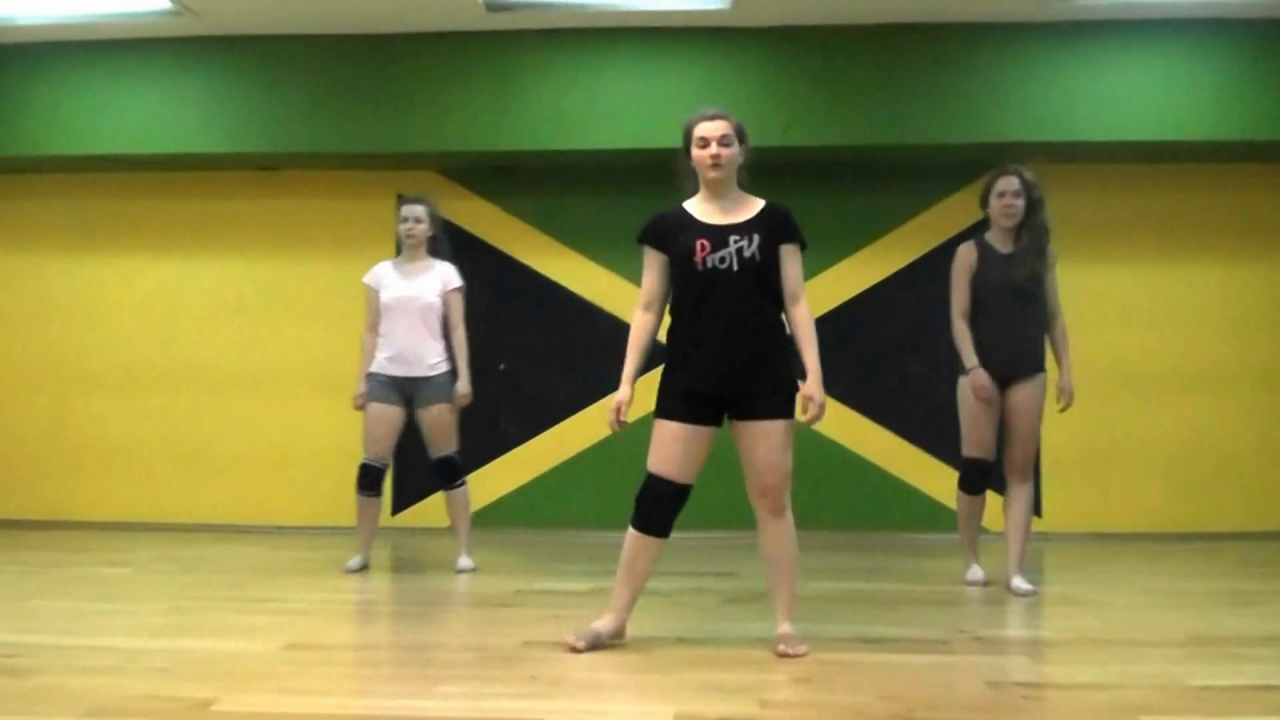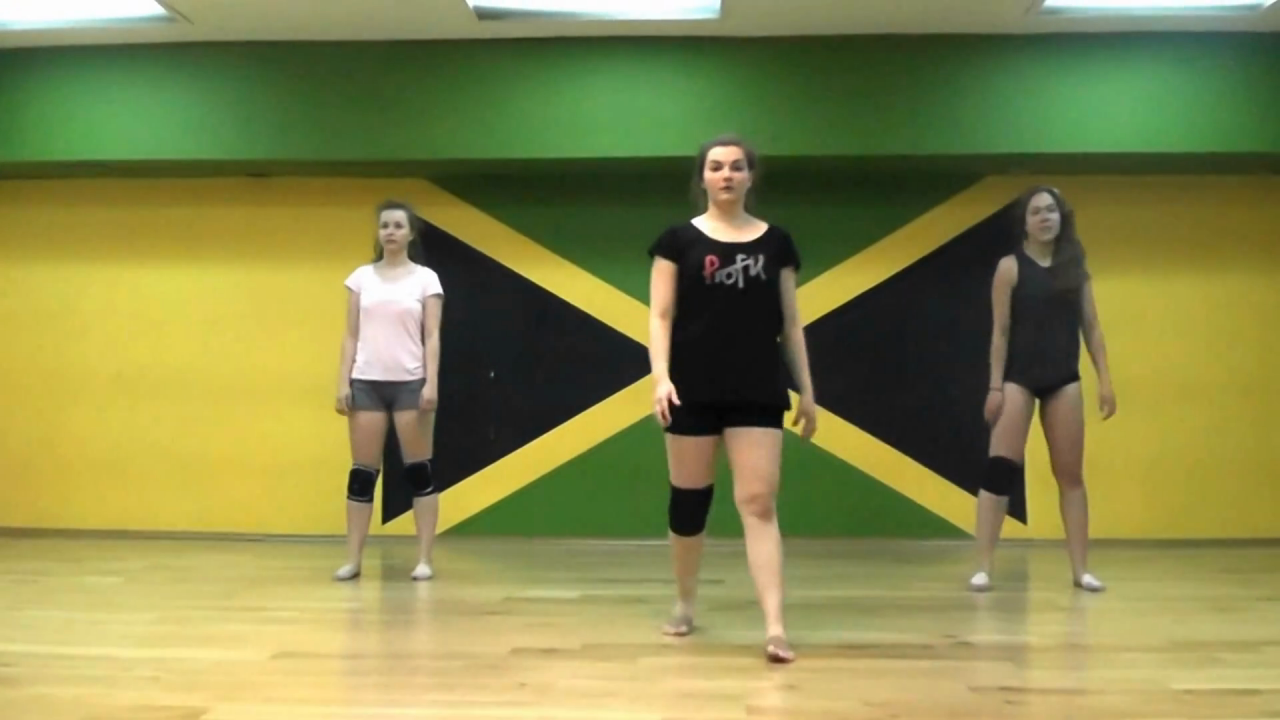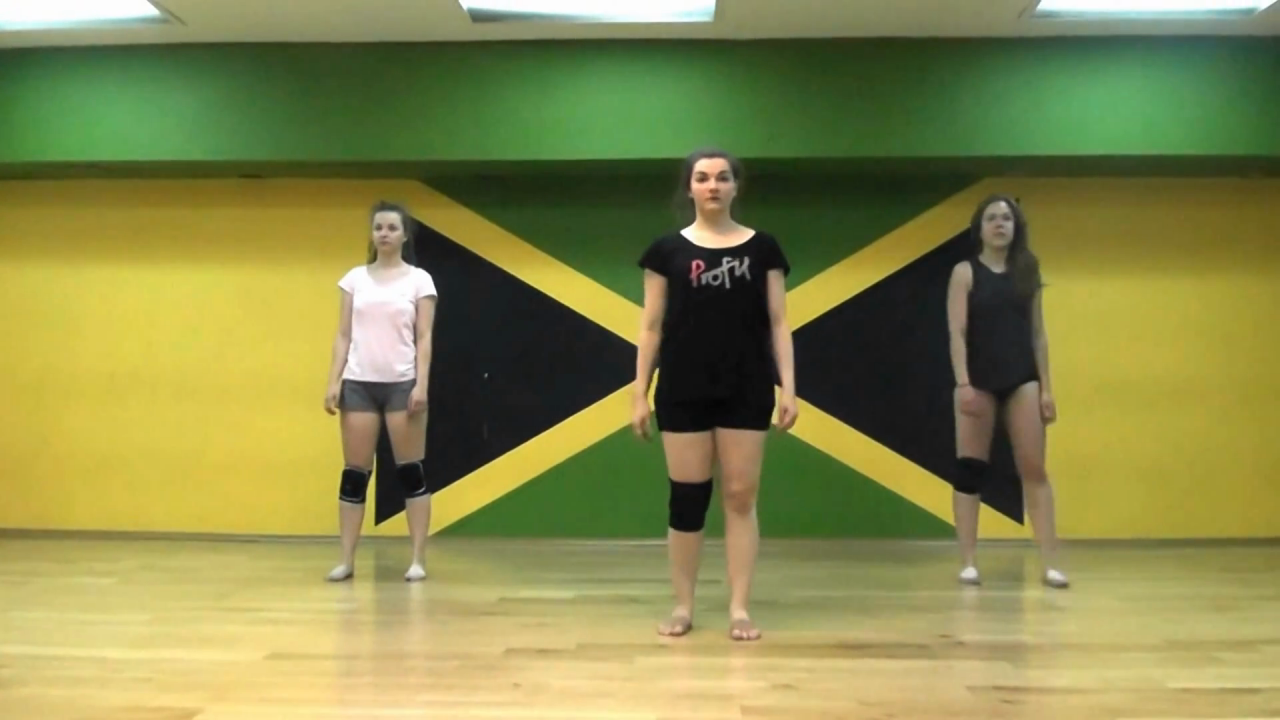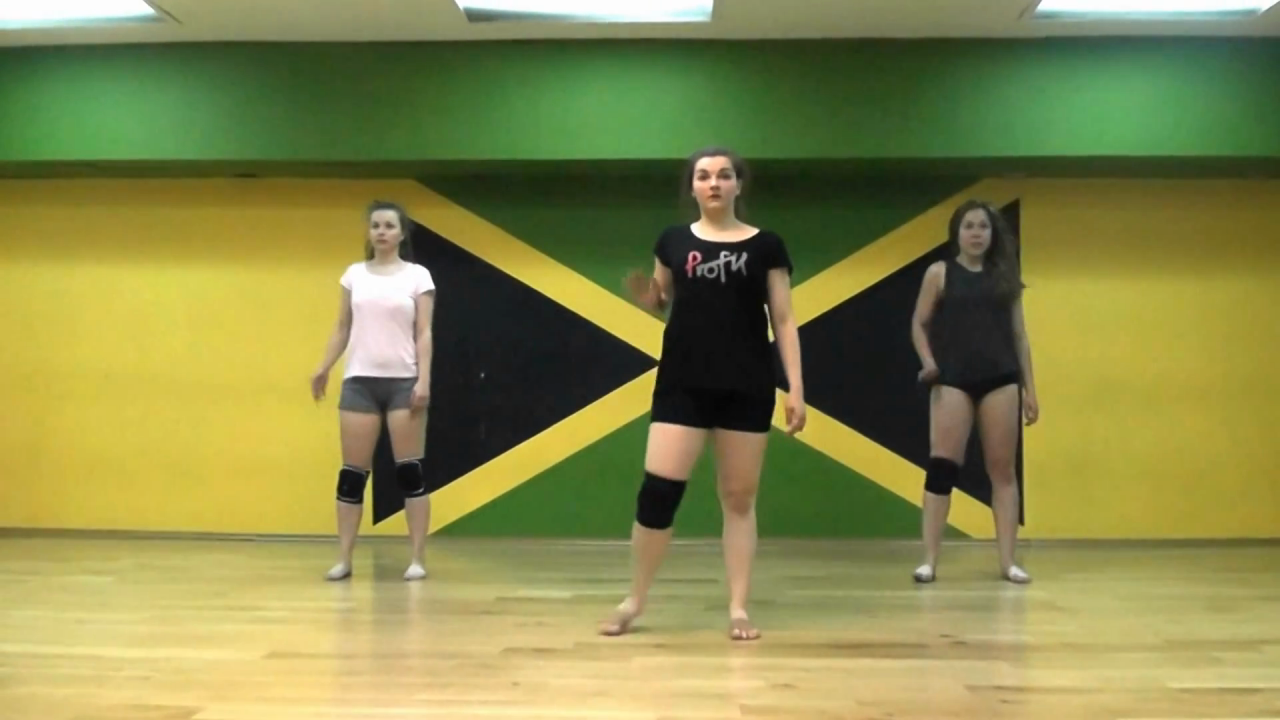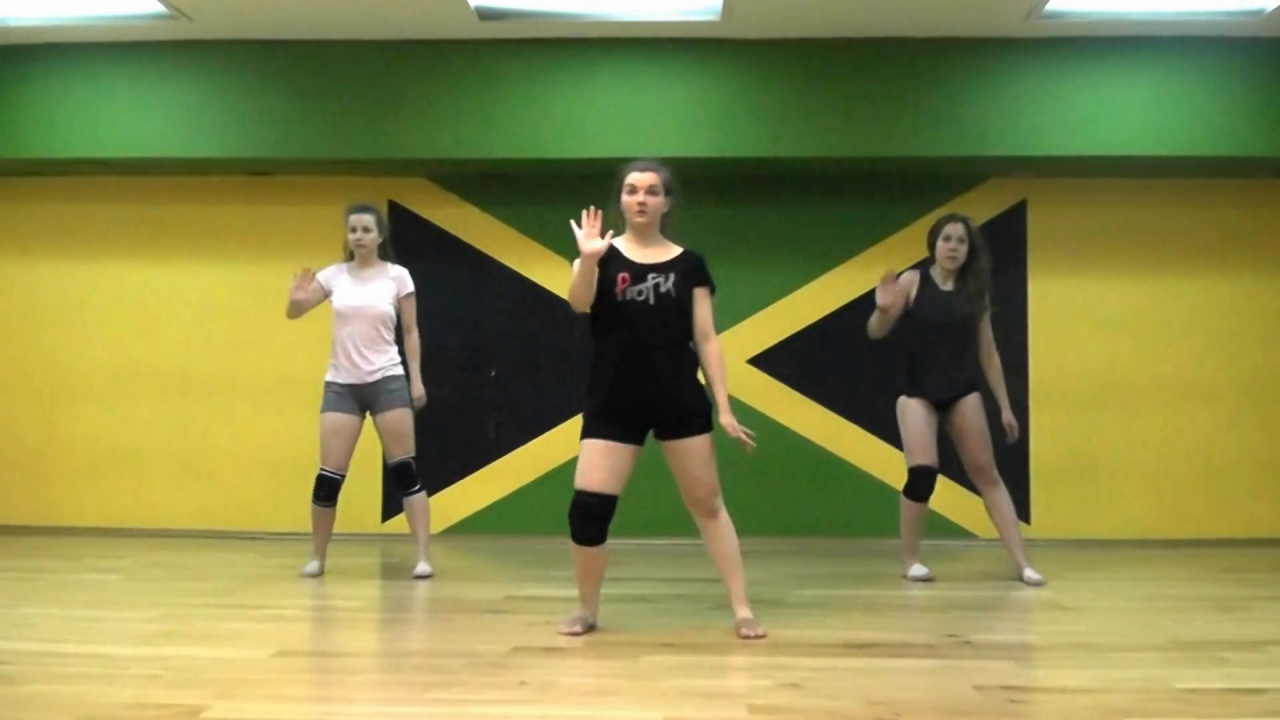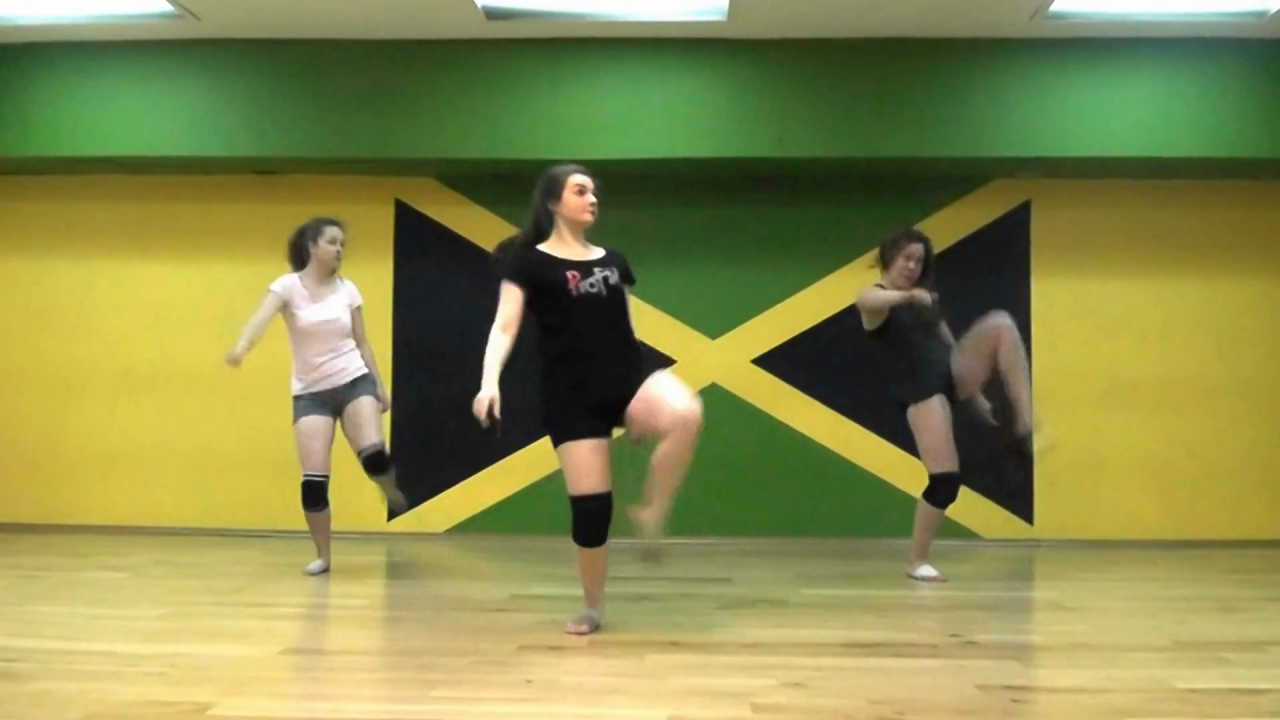
dt=0.7s
person 1, frame 1
left shoulder: (776, 219)
right shoulder: (669, 226)
left elbow: (796, 302)
right elbow: (649, 309)
left wrist: (813, 373)
right wrist: (626, 382)
left hip: (766, 380)
right hip: (690, 380)
left knee: (772, 498)
right knee: (659, 497)
left ankle: (785, 623)
right ankle: (614, 618)
person 1, frame 2
left shoulder: (776, 242)
right shoulder: (678, 239)
left elbow: (790, 322)
right elbow: (661, 316)
left wrist: (807, 389)
right wrist: (661, 377)
left hip: (757, 392)
right hip: (693, 389)
left knee: (759, 504)
right knee: (688, 501)
left ankle: (774, 627)
right ankle: (685, 604)
person 1, frame 3
left shoulder: (762, 247)
right shoulder: (667, 250)
left elbow: (778, 322)
right elbow: (652, 326)
left wrist: (788, 387)
right wrist: (640, 392)
left hip: (746, 390)
right hip: (683, 391)
left knee: (740, 496)
right knee: (687, 497)
left ankle: (740, 609)
right ankle: (683, 606)
person 1, frame 4
left shoulder: (766, 245)
right shoulder: (674, 241)
left elbow: (784, 320)
left wrist: (796, 387)
right wrist: (650, 294)
left hip: (747, 386)
right hip: (683, 383)
left knee: (739, 497)
right knee: (658, 490)
left ankle: (738, 608)
right ankle: (635, 598)
person 1, frame 5
left shoulder: (689, 263)
right shoulder: (603, 256)
left elbow: (705, 338)
right elbow: (580, 302)
left wrist: (724, 407)
right wrist: (589, 256)
left hip: (680, 401)
right hip: (611, 404)
left knee: (706, 502)
right knee: (587, 507)
left ankle: (742, 608)
right ankle: (588, 608)
person 1, frame 6
left shoulder: (613, 258)
right shoulder: (530, 262)
right elbow: (505, 325)
left wrist: (675, 400)
right wrist: (490, 382)
left hip: (629, 377)
right hip: (572, 398)
left knee: (685, 416)
right knee: (591, 508)
left ankle: (650, 513)
right ankle: (594, 608)
person 2, frame 1
left shoulder: (1039, 251)
right shoulder: (970, 253)
left elbow: (1053, 314)
right elbow: (959, 317)
left wrist: (1065, 370)
right wrist: (972, 367)
left hip: (1028, 371)
right hip: (982, 371)
left knee: (1020, 470)
right knee: (977, 465)
left ankle: (1015, 570)
right ankle: (972, 560)
person 2, frame 2
left shoulder: (1074, 266)
right shoulder: (1011, 267)
left elbow: (1091, 326)
right elbow: (1000, 331)
left wrist: (1105, 381)
right wrist: (994, 387)
left hip: (1063, 380)
right hip: (1018, 377)
left knee: (1070, 474)
right knee: (1001, 467)
left ankle: (1080, 568)
right ankle: (983, 566)
person 2, frame 3
left shoulder: (1028, 273)
right shoulder: (965, 272)
left elbow: (1037, 334)
right elbow: (957, 333)
left wrist: (1047, 388)
right wrist: (962, 383)
left hip: (1022, 380)
right hip: (978, 380)
left knee: (1034, 468)
right knee: (970, 467)
left ankle: (1049, 562)
right ankle: (969, 562)
person 2, frame 4
left shoulder: (1005, 275)
right shoulder: (940, 272)
left elbow: (1019, 335)
right elbow: (919, 324)
left wrist: (1029, 388)
right wrist: (928, 363)
left hip: (1000, 380)
right hip: (953, 380)
left knee: (1003, 469)
right knee: (943, 465)
left ankle: (1008, 560)
right ankle: (929, 560)
person 2, frame 5
left shoulder: (975, 291)
right shoulder: (912, 281)
left elbow: (988, 353)
right elbow: (875, 332)
left wrist: (1005, 407)
right wrist: (883, 309)
left hip: (963, 391)
right hip: (916, 391)
left knee: (986, 473)
right knee: (923, 471)
left ankle: (1022, 562)
right ankle: (910, 559)
person 2, frame 6
left shoulder: (926, 302)
right shoulder: (873, 298)
right elbow: (867, 299)
left wrist: (976, 392)
right wrist: (909, 294)
left hip: (952, 374)
right hip: (921, 392)
left knee: (1000, 324)
right knee: (945, 478)
left ankle: (1025, 423)
right ankle: (917, 560)
person 3, frame 1
left shoulder: (445, 273)
right shoulder: (380, 273)
left elbow: (456, 329)
right elbow: (370, 332)
left wrist: (463, 377)
right wrist: (361, 380)
left hip: (432, 377)
right hip: (386, 378)
left knee: (447, 463)
right knee: (372, 466)
left ankle: (463, 550)
right ankle: (363, 551)
person 3, frame 2
left shoulder: (425, 278)
right shoulder: (361, 277)
left elbow: (432, 336)
right elbow: (351, 335)
left wrist: (431, 383)
right wrist: (343, 383)
left hip: (409, 382)
right hip: (367, 383)
left knee: (418, 471)
right knee: (362, 472)
left ankle: (424, 558)
right ankle: (353, 558)
person 3, frame 3
left shoulder: (419, 280)
right shoulder: (355, 278)
left elbow: (424, 338)
right elbow: (344, 335)
left wrist: (422, 385)
right wrist: (334, 382)
left hip: (402, 384)
right hip: (359, 384)
left knee: (411, 471)
right knee: (355, 473)
left ankle: (417, 559)
right ankle: (346, 559)
person 3, frame 4
left shoulder: (418, 275)
right shoulder: (354, 274)
left elbow: (424, 333)
right elbow: (343, 329)
left wrist: (424, 380)
right wrist: (324, 368)
left hip: (403, 381)
right hip: (360, 380)
left knee: (410, 471)
right knee: (352, 473)
left ankle: (417, 559)
right ankle: (344, 558)
person 3, frame 5
left shoulder: (397, 276)
right shoulder: (334, 275)
left elbow: (410, 332)
right elbow: (294, 313)
left wrist: (417, 379)
right wrist: (296, 298)
left hip: (387, 381)
right hip: (341, 384)
left knee: (405, 471)
right knee: (329, 477)
left ankle: (423, 556)
right ankle: (318, 556)
person 3, frame 6
left shoulder: (347, 290)
right shoulder: (288, 286)
right elbow: (262, 317)
left wrist: (379, 386)
right wrist: (241, 347)
left hip: (352, 381)
right hip: (310, 394)
left knee: (374, 457)
right knee: (313, 482)
left ankle: (391, 491)
right ankle: (323, 555)
